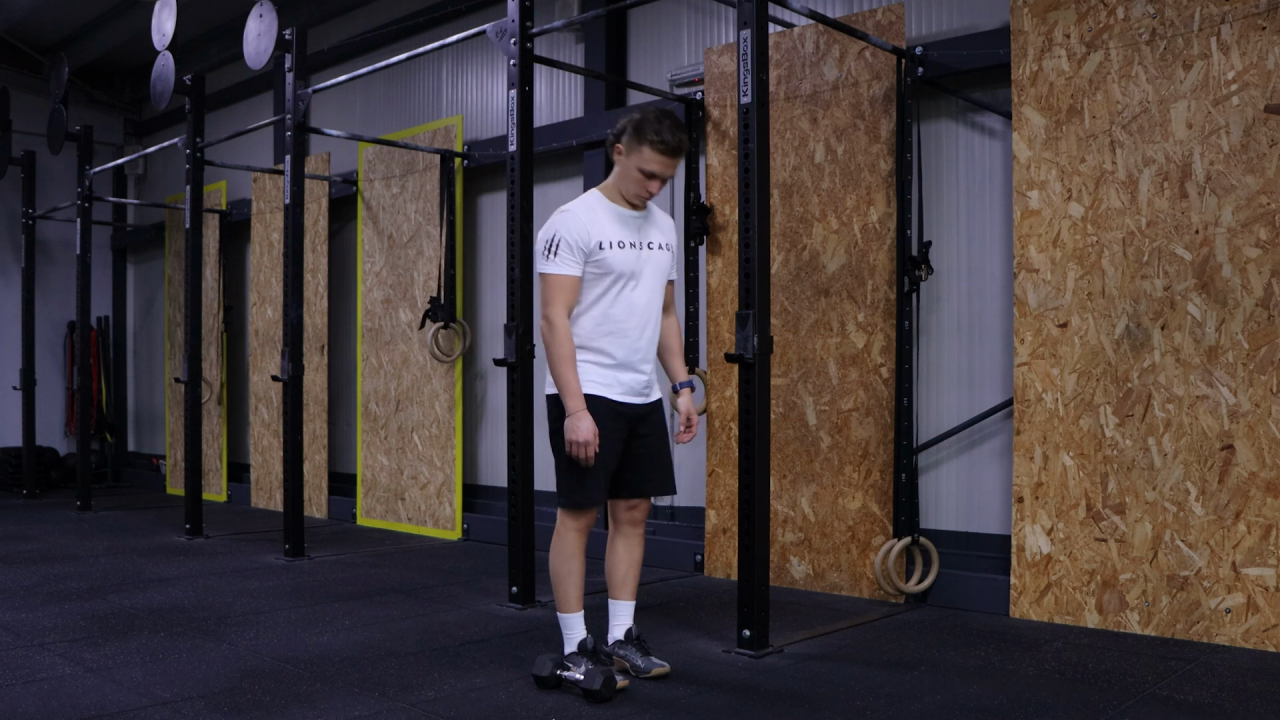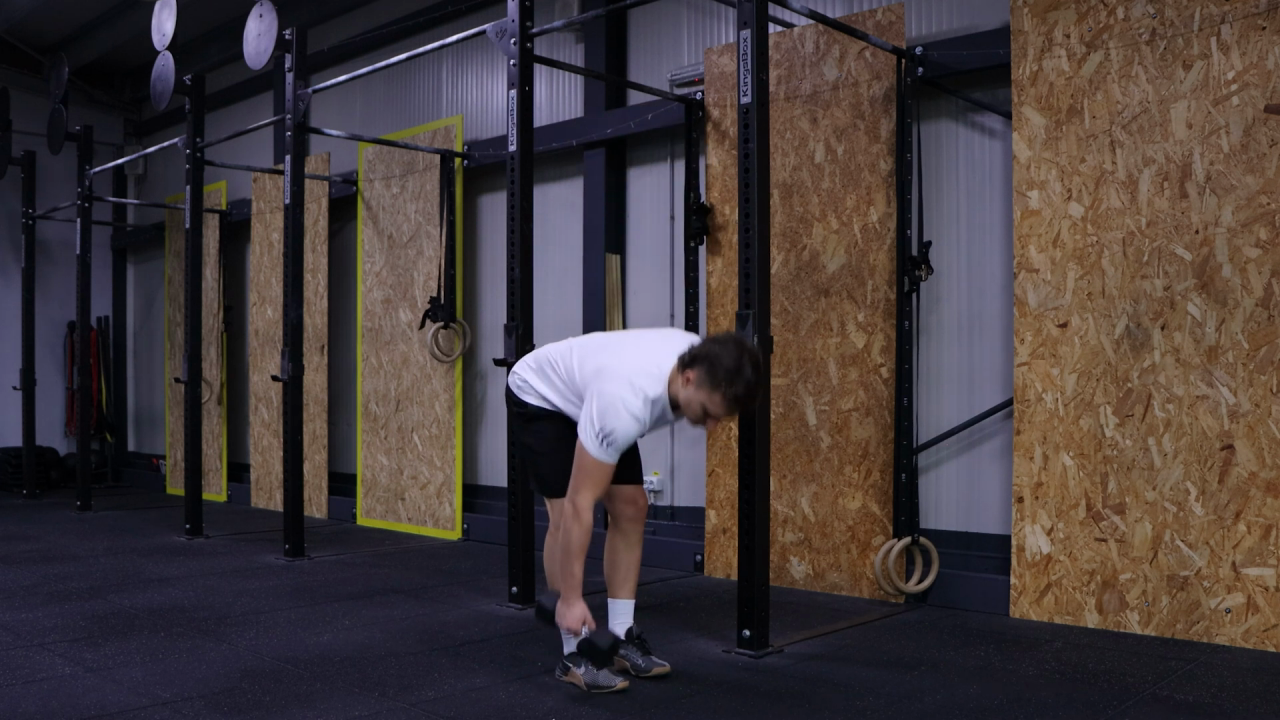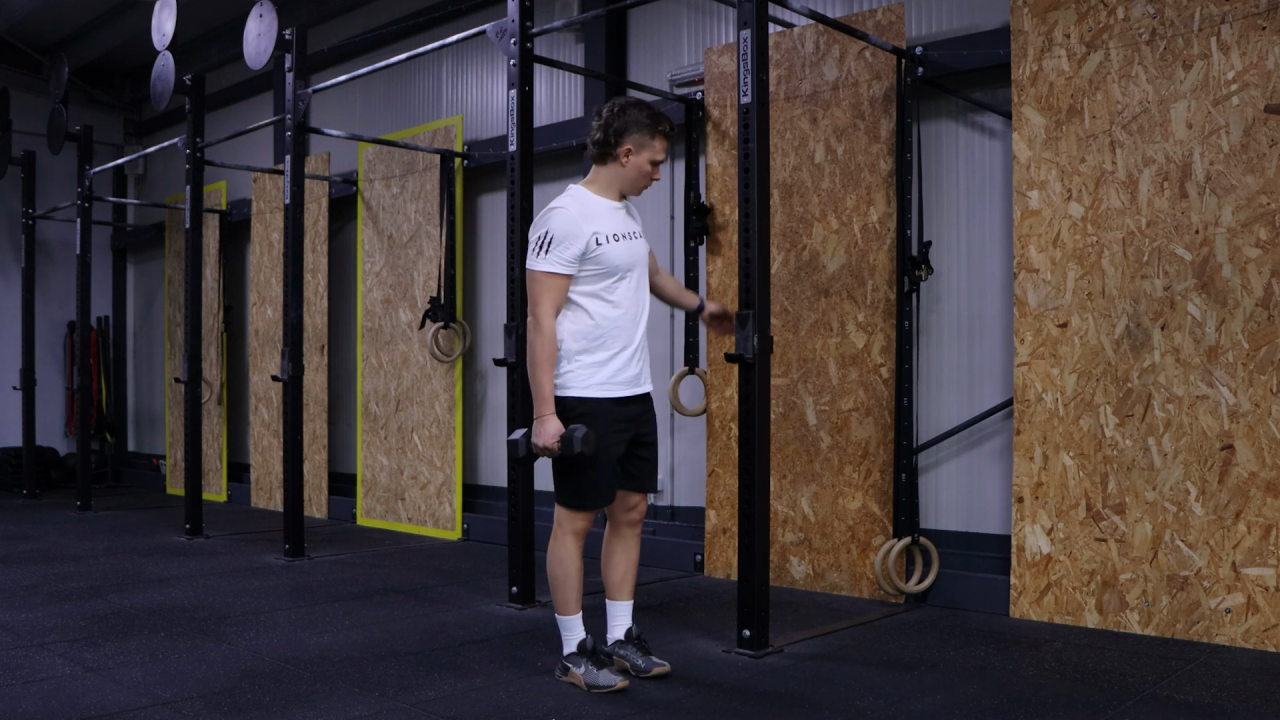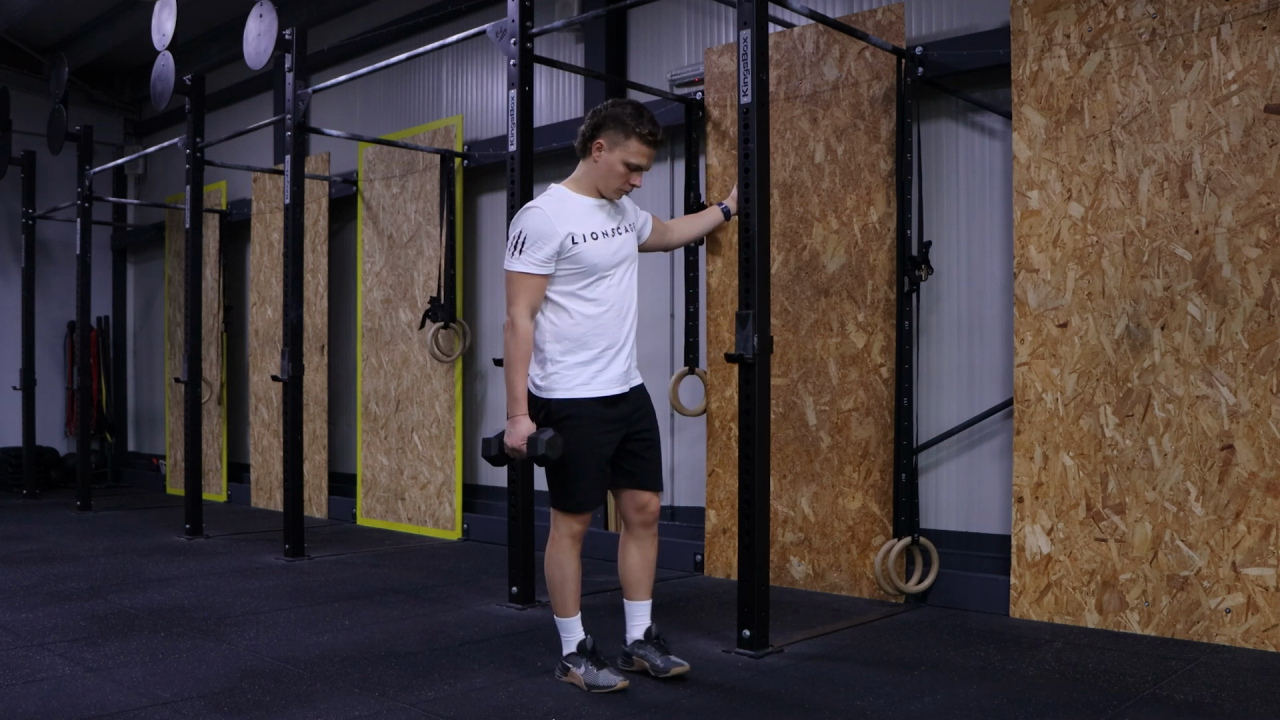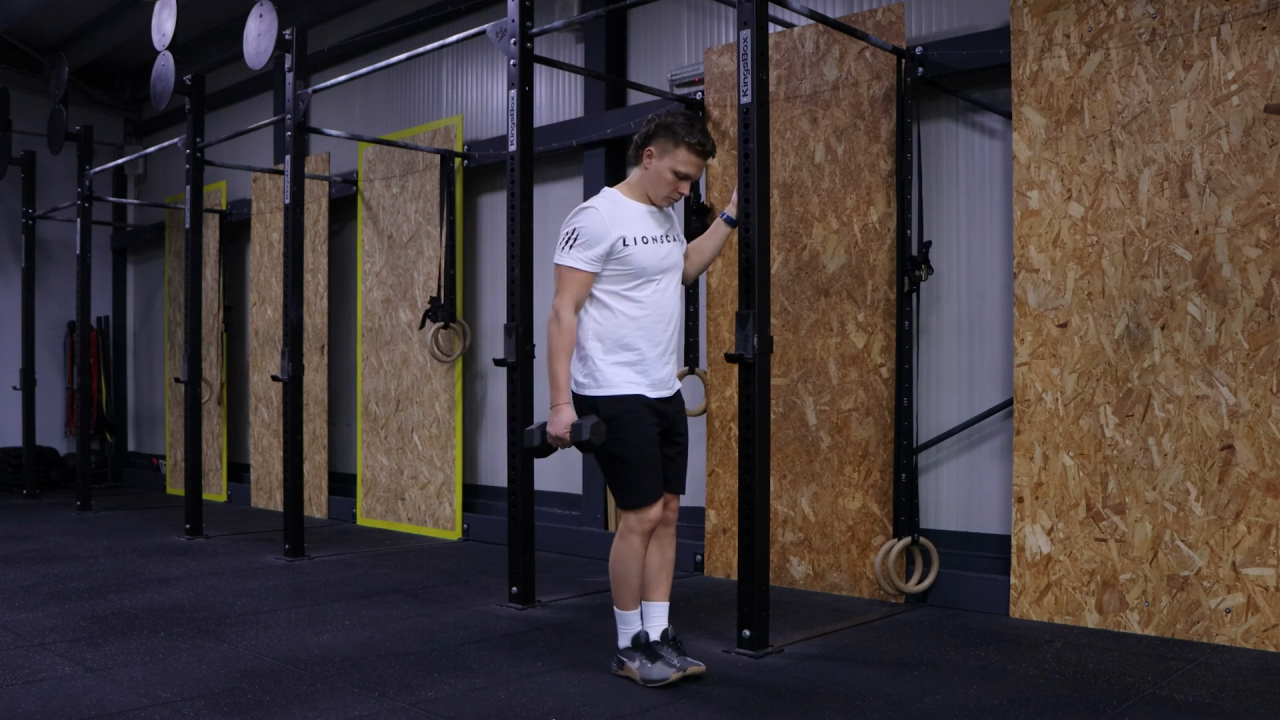
dt=1s
person 1, frame 1
left shoulder: (663, 228)
right shoulder: (574, 222)
right elbow: (554, 318)
left wrist: (682, 386)
right wrist: (576, 410)
left hip: (640, 399)
right hip: (583, 394)
left knee: (632, 514)
right knee: (577, 518)
left ankle: (621, 639)
right ankle: (575, 648)
person 1, frame 2
left shoulder: (696, 359)
right shoulder: (624, 404)
right elbow: (579, 506)
right wrist: (570, 599)
left hip: (587, 400)
right hip: (540, 398)
left knee: (633, 509)
right knee: (564, 512)
left ankle: (623, 640)
right ankle: (573, 652)
person 1, frame 3
left shoulder: (625, 215)
right shoulder: (565, 217)
right elbow: (542, 319)
left wrist: (697, 305)
right wrist: (545, 412)
left hip: (635, 394)
right hip: (586, 399)
left knee: (630, 513)
right knee: (576, 521)
left ankle: (620, 639)
right ankle: (574, 651)
person 1, frame 4
left shoulder: (621, 210)
right shoulder: (544, 217)
left elbow: (667, 233)
right elbow: (518, 319)
left wrist: (729, 206)
right wrist: (518, 413)
left hip: (628, 391)
right hip: (572, 400)
left knee: (643, 512)
right knee: (572, 524)
left ankle: (640, 638)
right ankle: (574, 651)
person 1, frame 5
left shoulder: (665, 218)
right shoulder: (598, 218)
left elbow: (685, 268)
right elbow: (563, 313)
left wrist: (731, 216)
right wrist: (561, 402)
left hip: (664, 393)
right hip: (613, 395)
left knee: (665, 516)
right knee: (641, 517)
left ankle: (657, 635)
right ankle: (629, 645)
